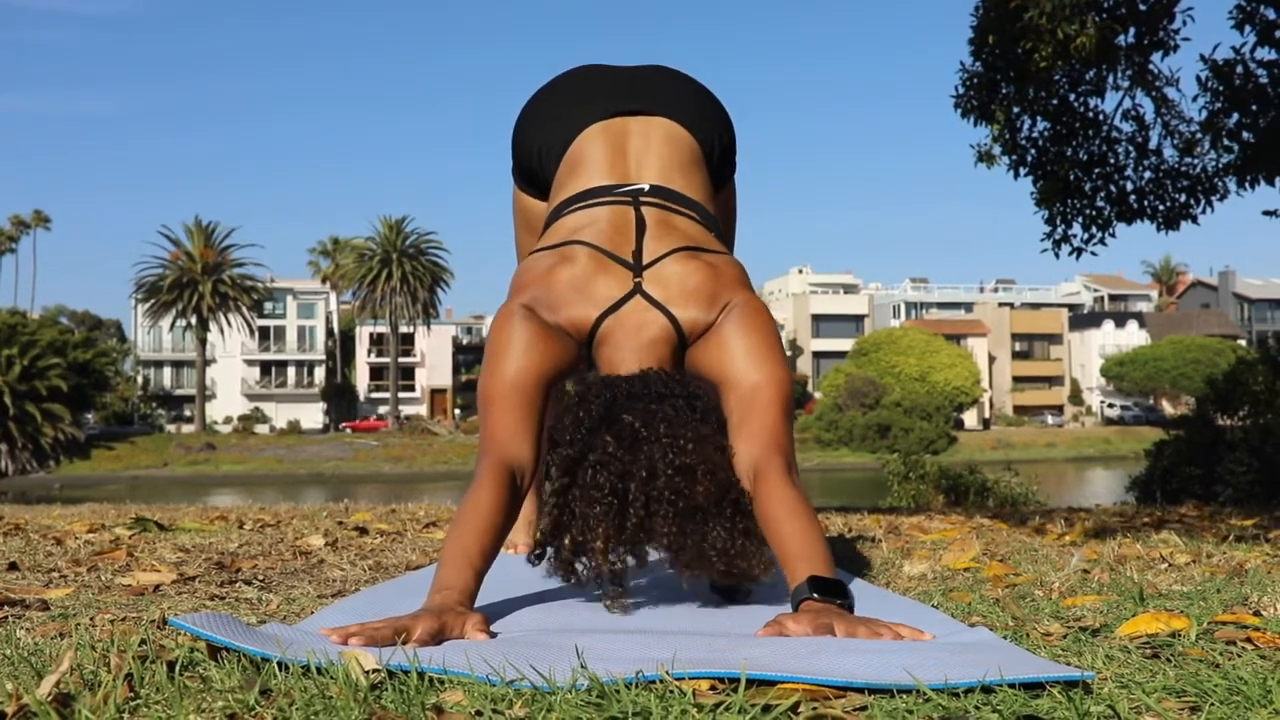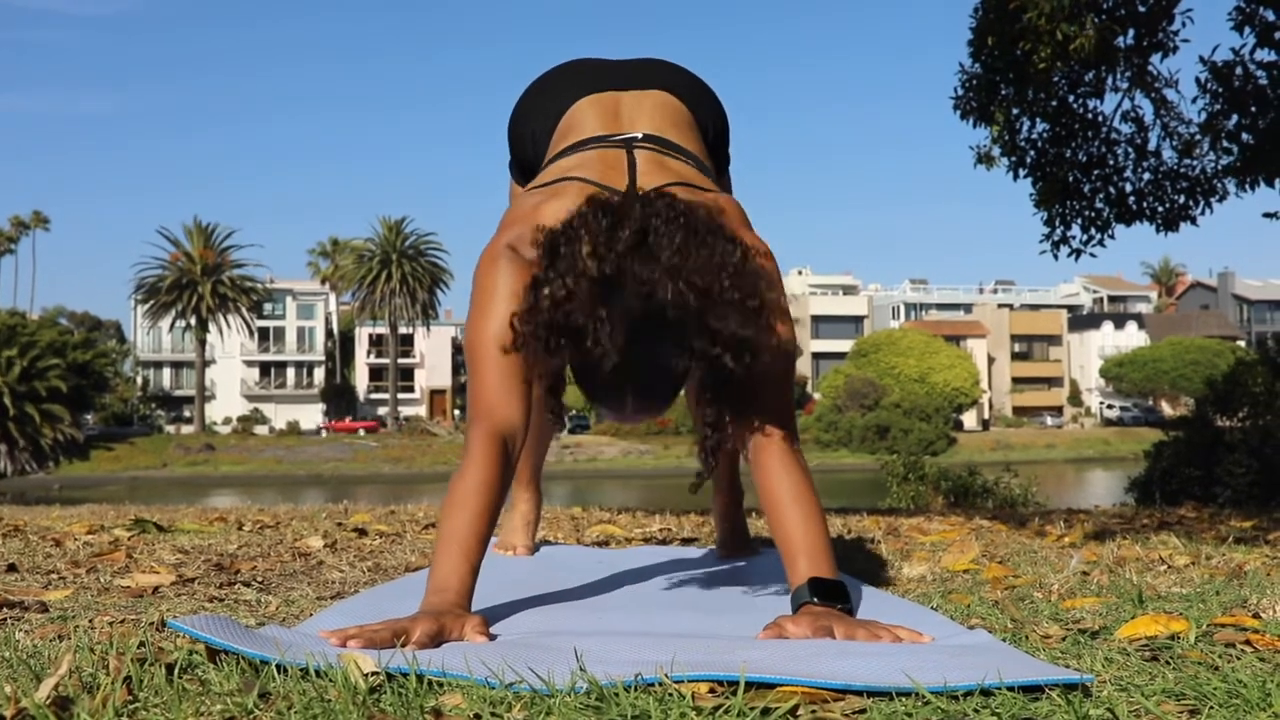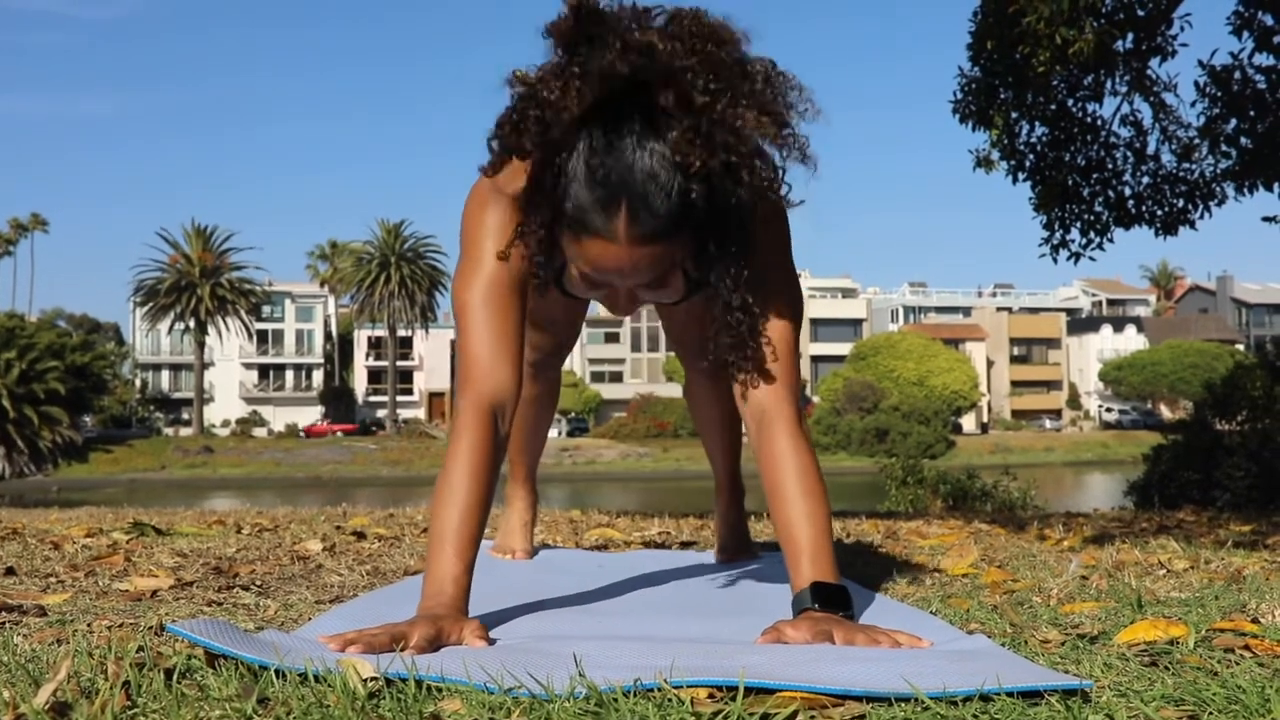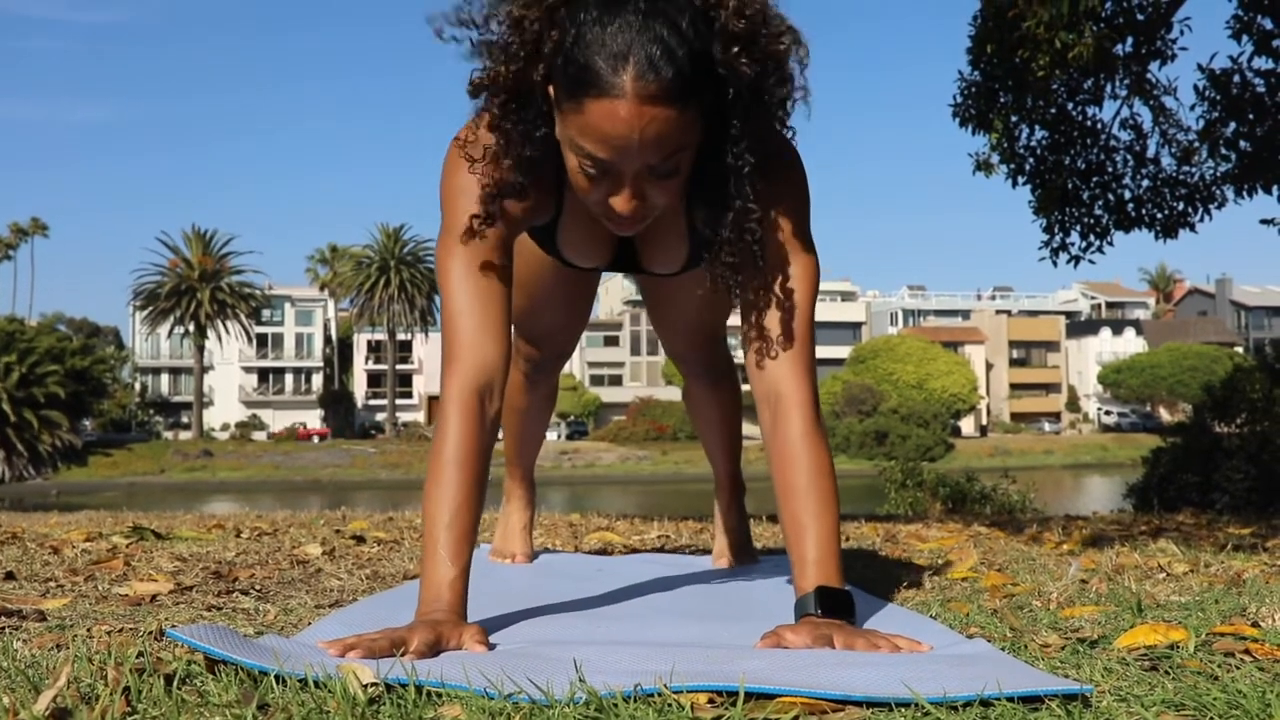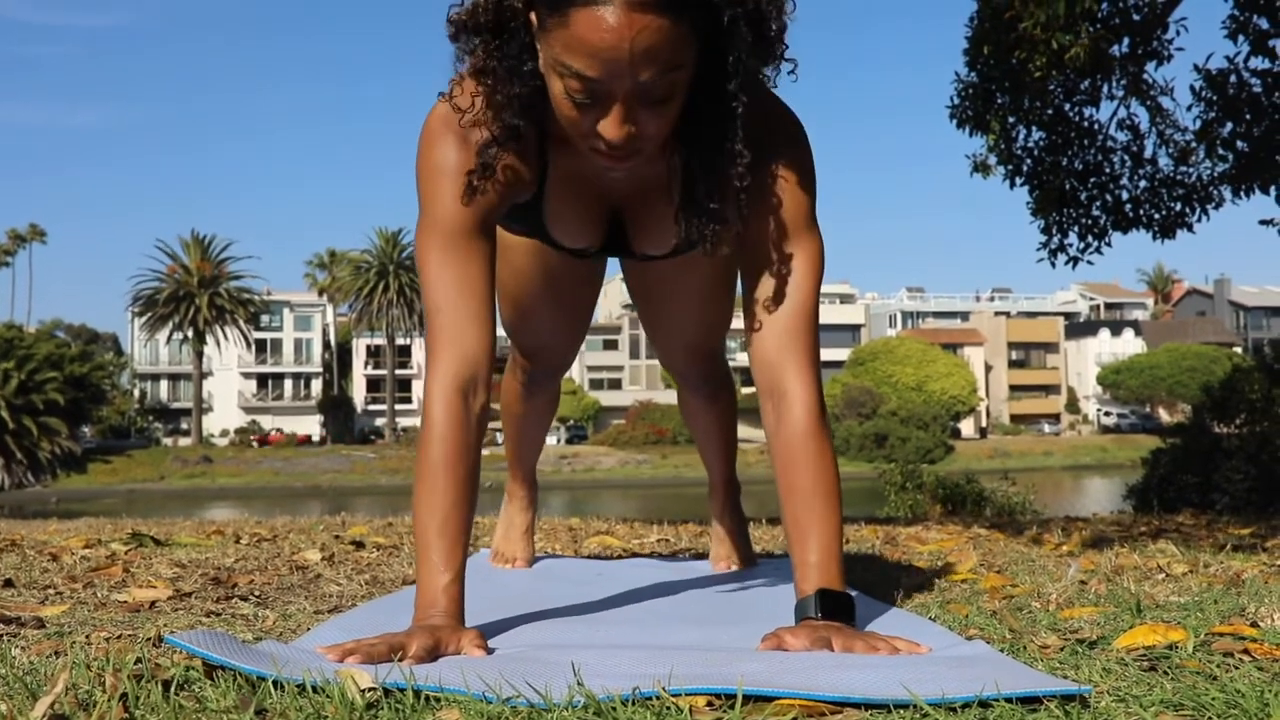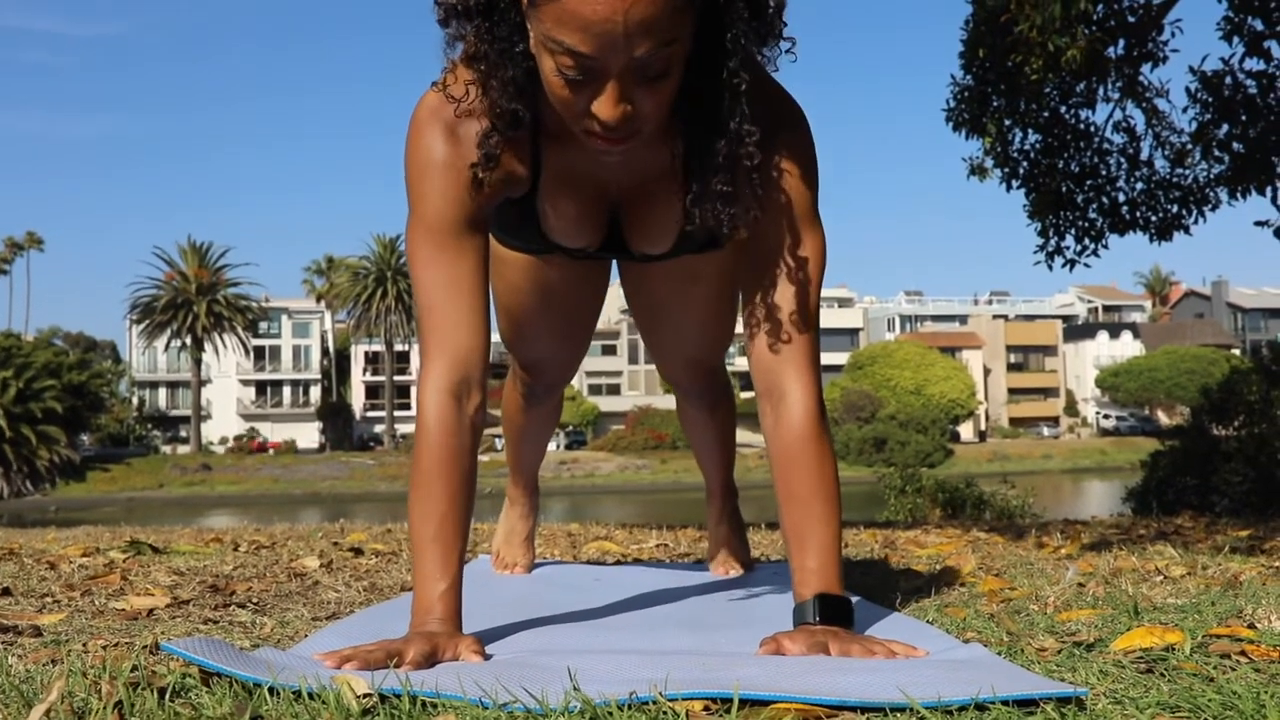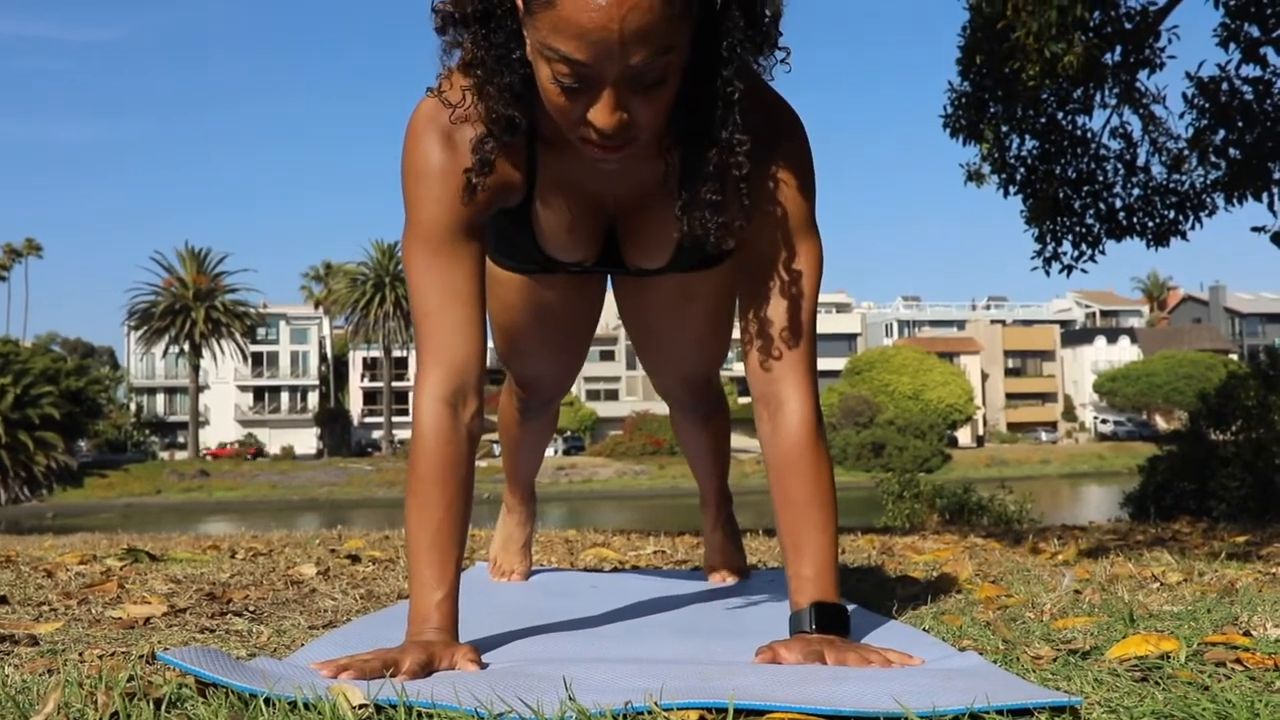
dt=0.4s
person 1, frame 1
left shoulder: (727, 320)
right shoulder: (538, 320)
left elbow: (769, 468)
right elbow: (500, 468)
left wrist: (819, 596)
right wrist: (445, 602)
left ankle: (702, 507)
right ankle: (531, 505)
person 1, frame 2
left shoulder: (733, 255)
right shoulder: (522, 256)
left elbow: (772, 433)
right elbow: (489, 437)
left wrist: (821, 599)
right wrist: (443, 605)
left knee: (726, 358)
right knee: (528, 358)
left ankle: (727, 501)
right ankle: (525, 498)
person 1, frame 3
left shoulder: (745, 209)
right shoulder: (510, 200)
left elbow: (773, 406)
right elbow: (482, 405)
left wrist: (821, 603)
right wrist: (441, 605)
left hip: (696, 189)
left knee: (711, 352)
right knee: (539, 350)
left ankle: (728, 499)
right ankle: (520, 495)
person 1, frame 4
left shoulder: (761, 168)
right shoulder: (498, 152)
left elbow: (786, 389)
right elbow: (471, 385)
left wrist: (824, 604)
right wrist: (440, 608)
right hip: (555, 226)
left knee: (702, 357)
right knee: (537, 354)
left ankle: (729, 501)
right ankle: (518, 494)
person 1, frame 5
left shoulder: (760, 136)
right shoulder: (472, 125)
left elbow: (789, 381)
right elbow: (457, 379)
left wrist: (824, 604)
right wrist: (437, 612)
left hip: (684, 225)
right hip: (543, 218)
right knee: (539, 359)
left ankle: (724, 503)
right ankle: (519, 495)
person 1, frame 6
left shoulder: (760, 123)
right shoulder: (460, 120)
left elbow: (788, 379)
right elbow: (452, 381)
left wrist: (822, 609)
right wrist: (435, 618)
left hip: (689, 229)
right hip: (539, 225)
right knee: (541, 371)
left ankle: (722, 509)
right ankle: (520, 500)
person 1, frame 7
left shoulder: (757, 132)
right shoulder: (456, 125)
left elbow: (785, 389)
right elbow: (448, 392)
left wrist: (817, 619)
right wrist: (431, 628)
left hip: (685, 244)
right hip: (534, 240)
right knee: (536, 386)
left ankle: (718, 516)
right ankle: (517, 508)
